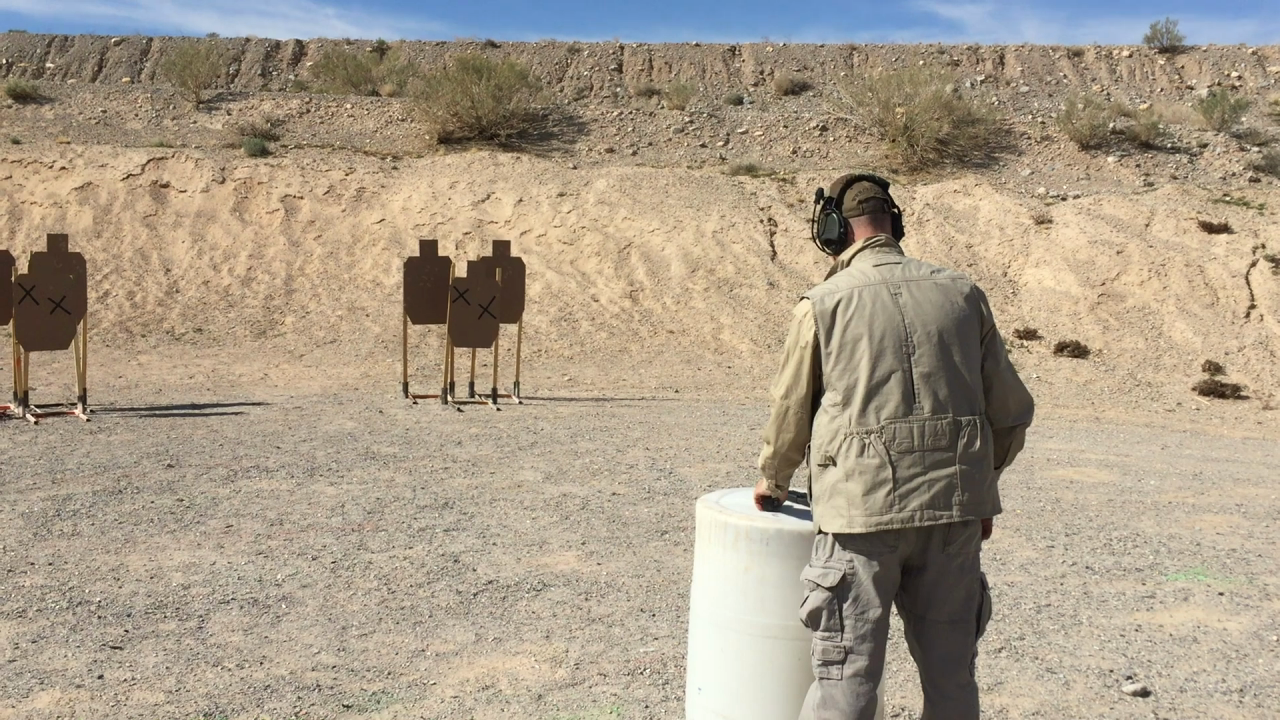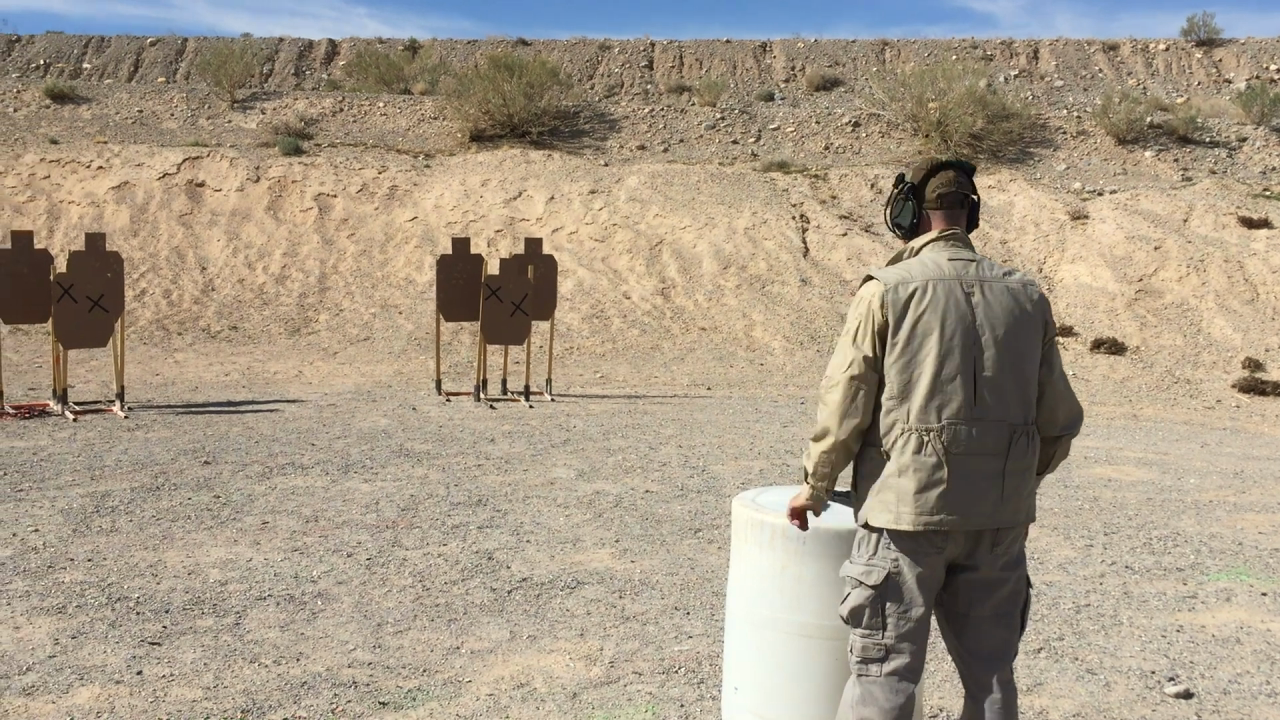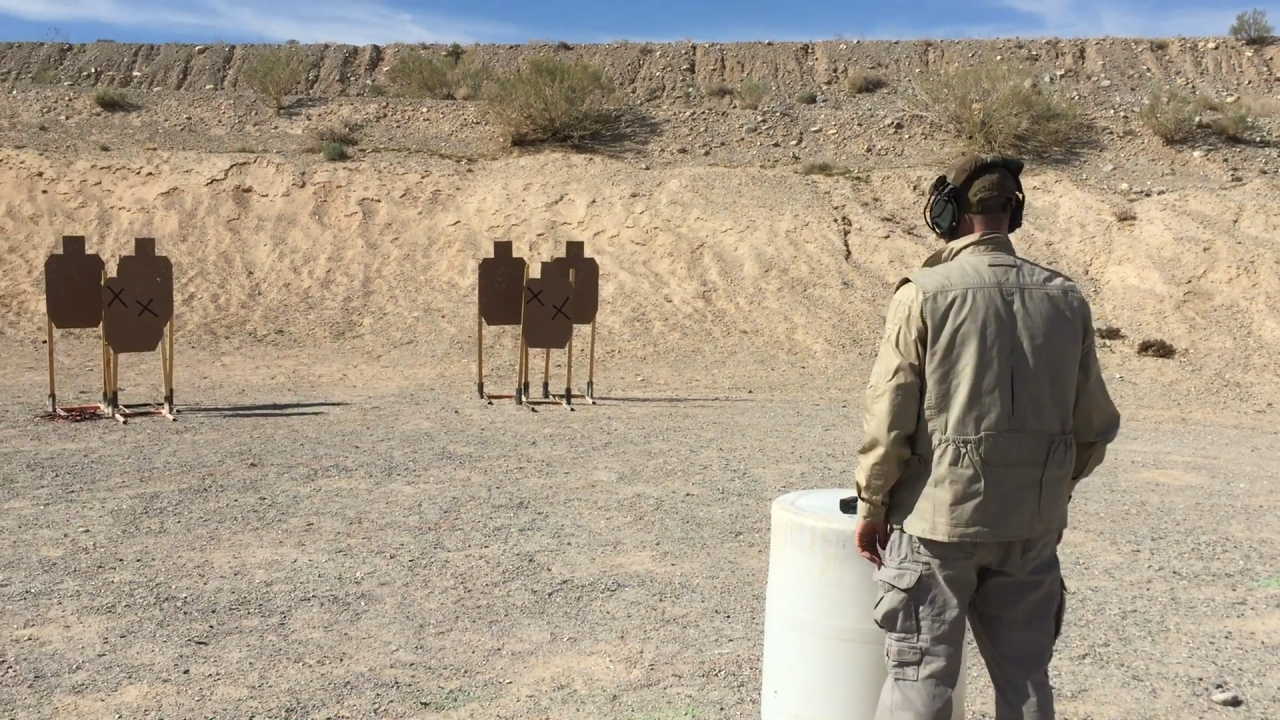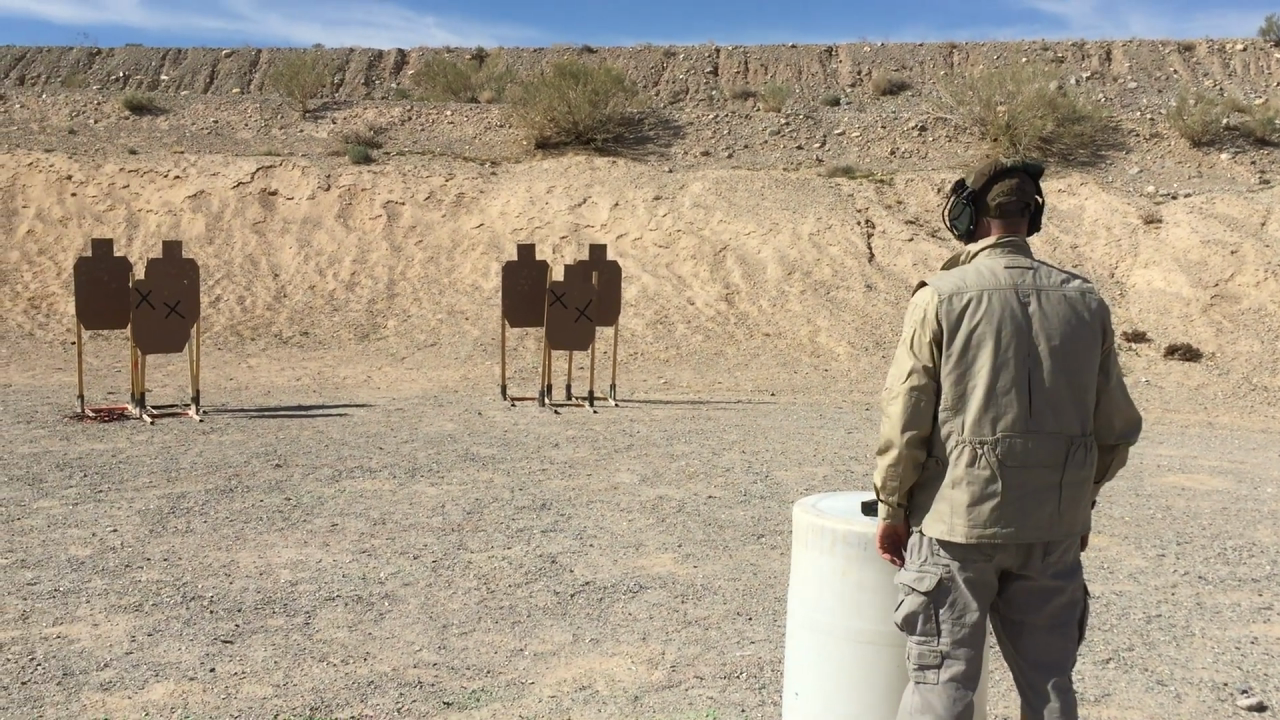
dt=0.7s
person 1, frame 1
left shoulder: (822, 305)
right shoulder: (961, 293)
left elbow: (790, 411)
right elbow: (1010, 409)
left wrist: (771, 483)
right wrist: (980, 486)
left hip: (862, 511)
right hip: (954, 509)
left knee: (845, 672)
right knee: (949, 670)
person 1, frame 2
left shoulder: (887, 290)
right shoulder: (1026, 295)
left elbow: (843, 407)
right elbow: (1058, 417)
left wrist: (814, 486)
left hip: (906, 509)
right hip: (997, 515)
left knee: (882, 671)
right knee: (989, 671)
person 1, frame 3
left shoulder: (925, 295)
right shoulder: (1065, 299)
left elbow: (889, 418)
right elbow: (1093, 424)
left wrist: (871, 505)
left hip: (940, 517)
right hip: (1030, 523)
left knee: (920, 674)
person 1, frame 4
left shoulder: (941, 297)
right shoulder: (1085, 302)
left elbow: (905, 418)
right elbow: (1115, 425)
left wrist: (891, 508)
right wrist: (1080, 501)
left hip: (959, 520)
right hip: (1053, 524)
